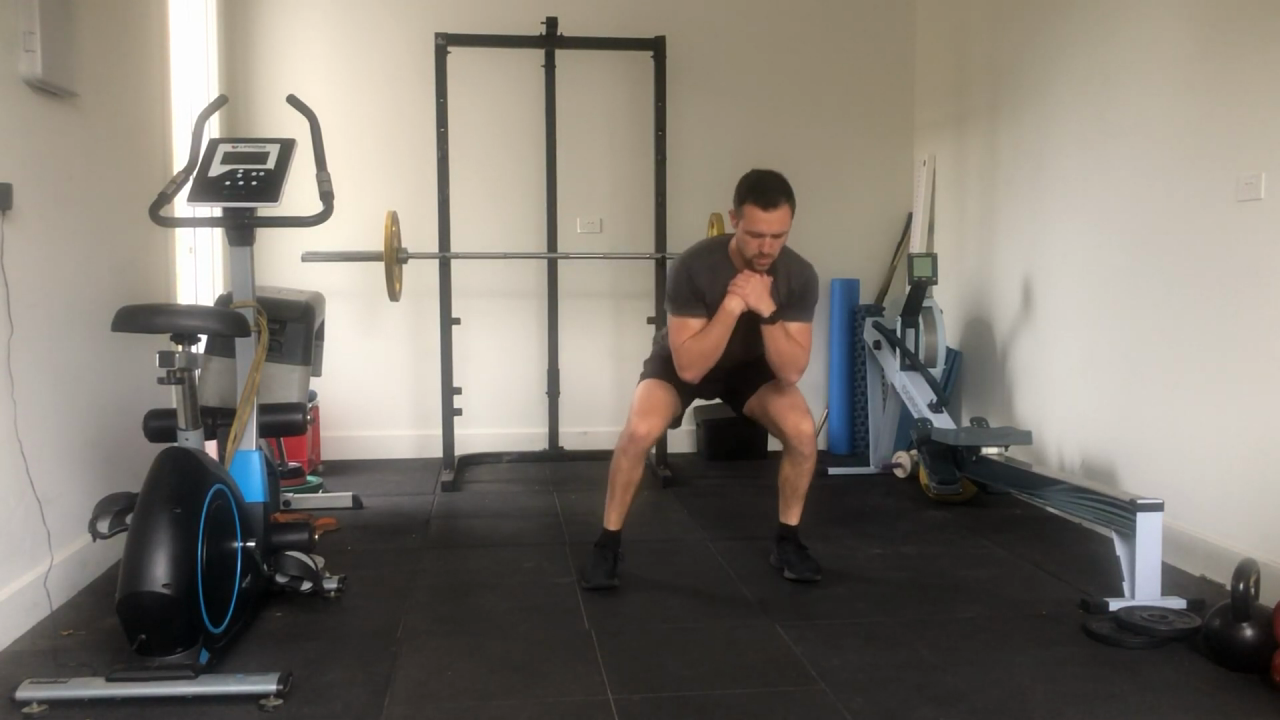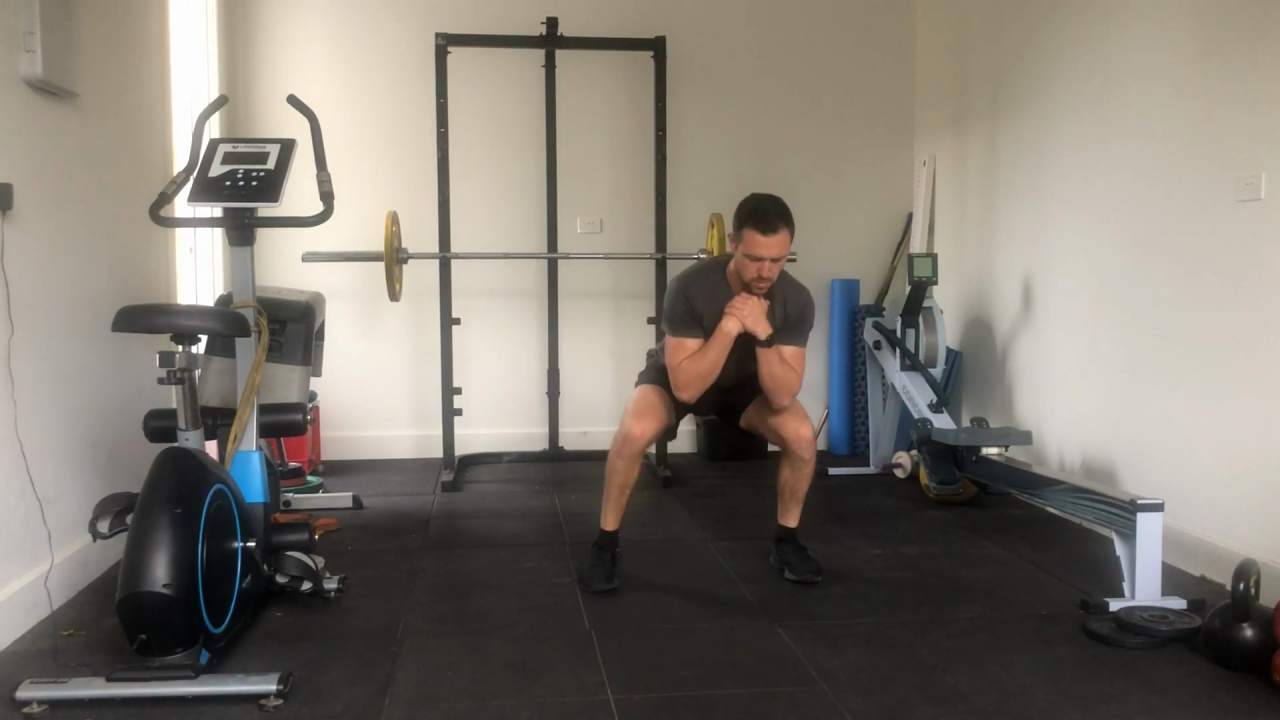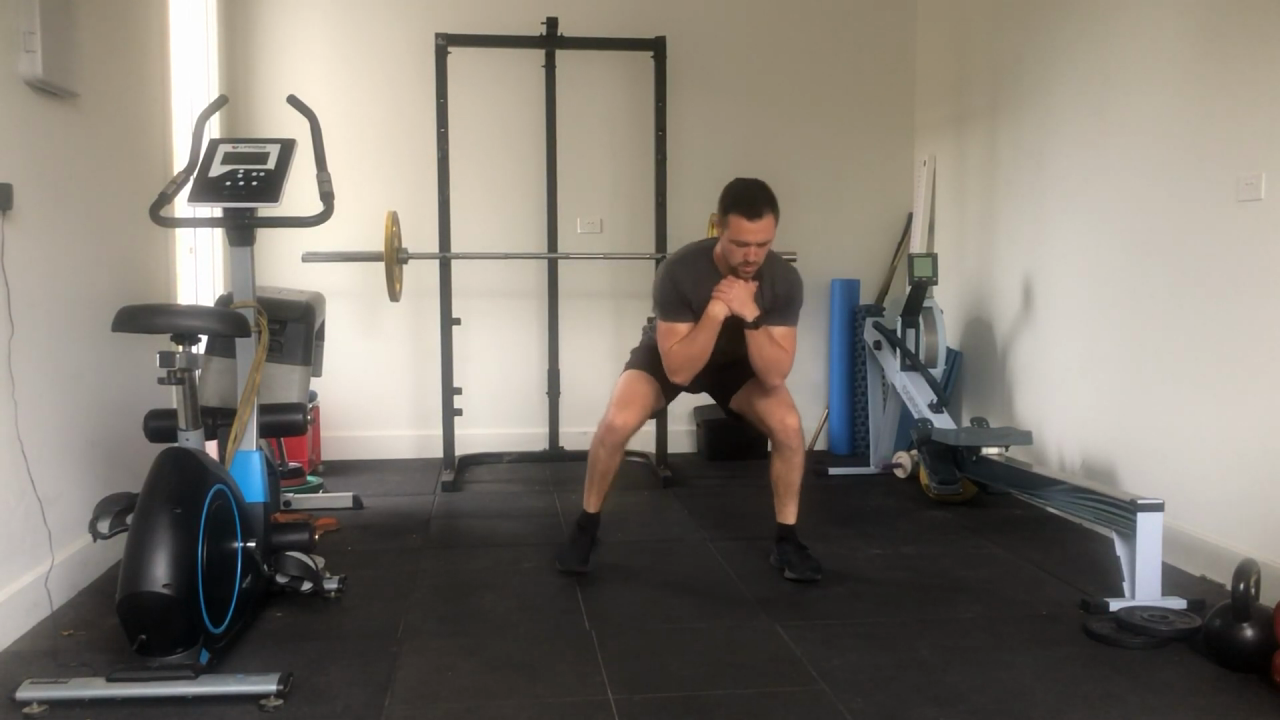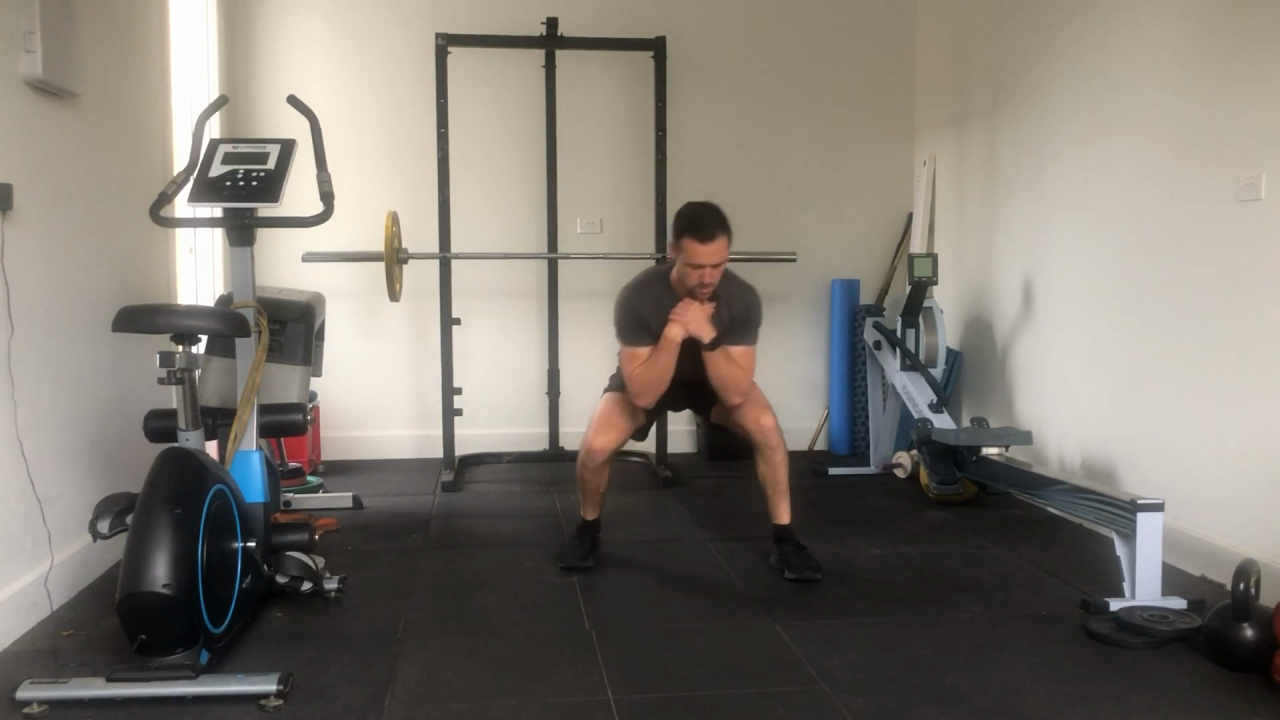
dt=0.2s
person 1, frame 1
left shoulder: (800, 276)
right shoulder: (693, 267)
left elbow: (791, 372)
right elbow: (689, 368)
left wrist: (767, 310)
right wrist: (731, 306)
left hip: (750, 363)
right hip: (682, 360)
left knee: (802, 433)
right knee: (639, 431)
left ankle: (787, 538)
right ankle: (608, 543)
person 1, frame 2
left shoulder: (796, 300)
right shoulder: (690, 287)
left elbow: (783, 397)
right elbow: (685, 388)
left wrist: (763, 332)
right wrist: (728, 327)
left hip: (745, 380)
right hip: (676, 373)
left knee: (802, 437)
right knee: (634, 433)
left ankle: (786, 541)
right ankle: (606, 544)
person 1, frame 3
left shoulder: (785, 280)
right shoulder: (679, 271)
left elbow: (774, 377)
right elbow: (678, 372)
left wrist: (751, 315)
right wrist: (715, 312)
left hip: (737, 359)
right hip: (668, 354)
left knee: (789, 426)
right knee: (617, 424)
left ankle: (786, 538)
right ankle: (587, 523)
person 1, frame 4
left shoulder: (742, 300)
right shoulder: (637, 297)
left elbow: (736, 394)
right elbow: (642, 395)
left wrist: (707, 336)
right wrist: (673, 334)
left hip: (713, 377)
right hip: (646, 375)
left knee: (765, 426)
right knee: (596, 447)
left ankle: (785, 539)
right ankle: (589, 528)
